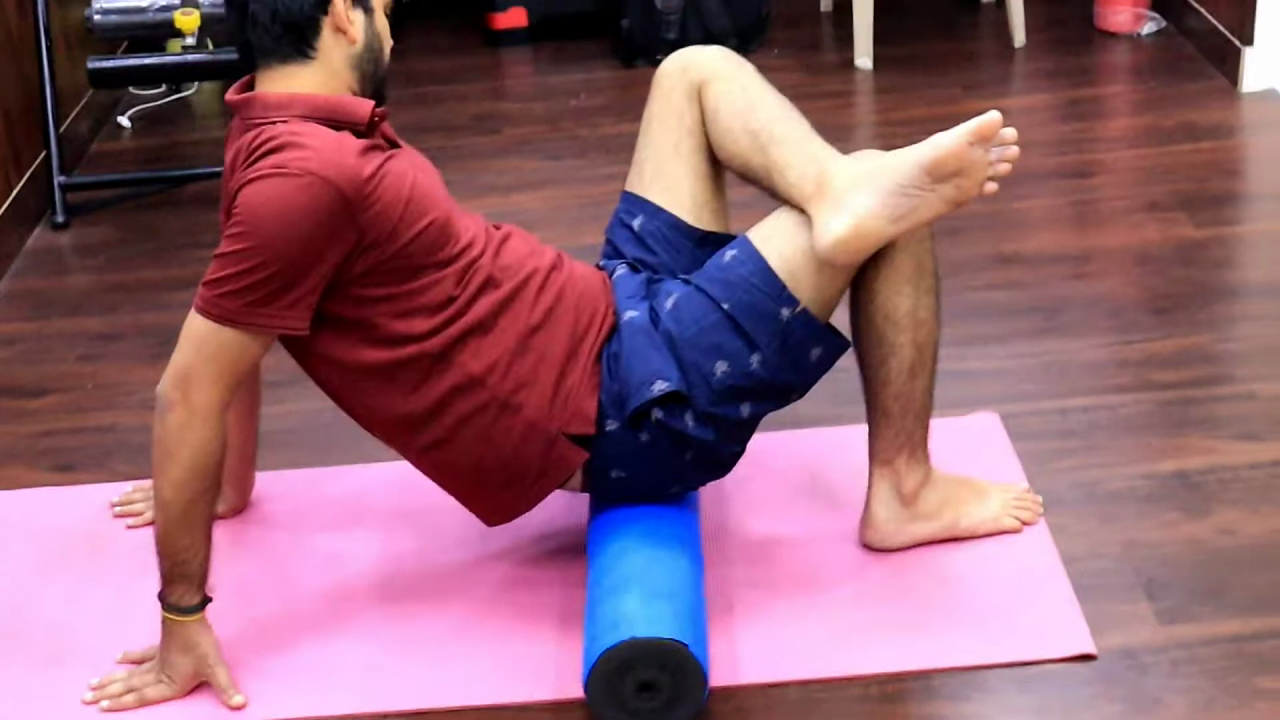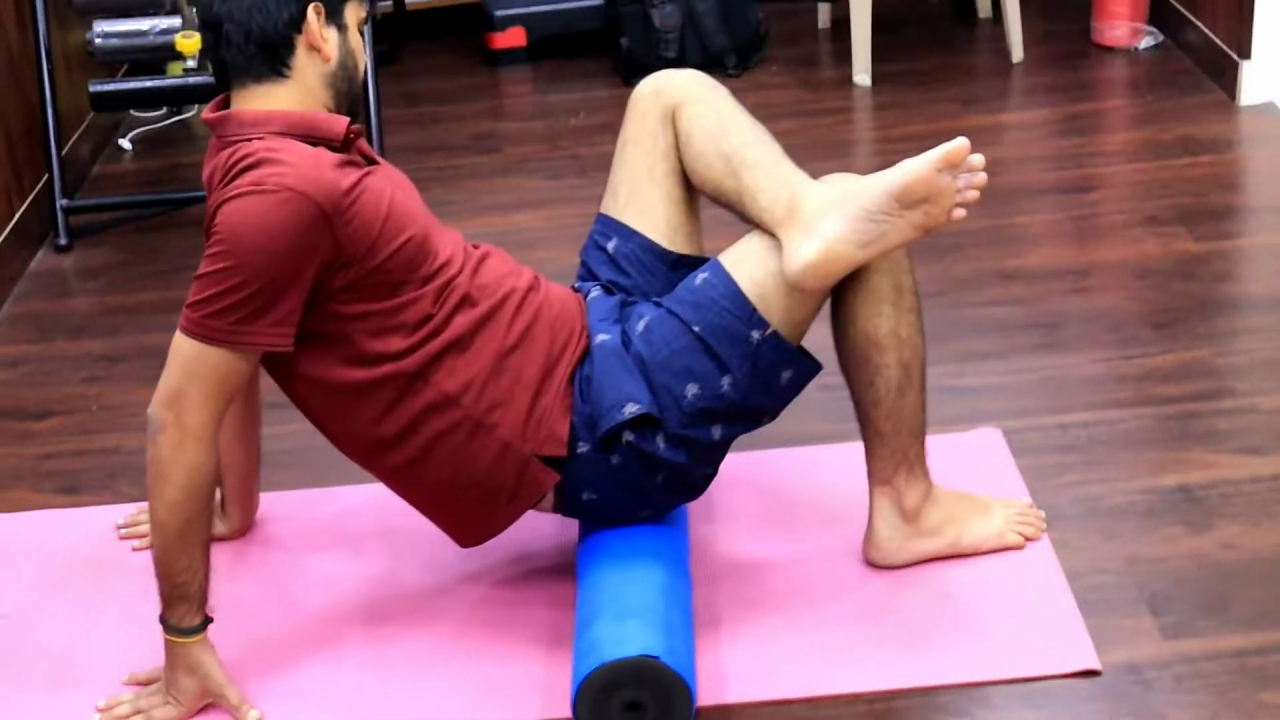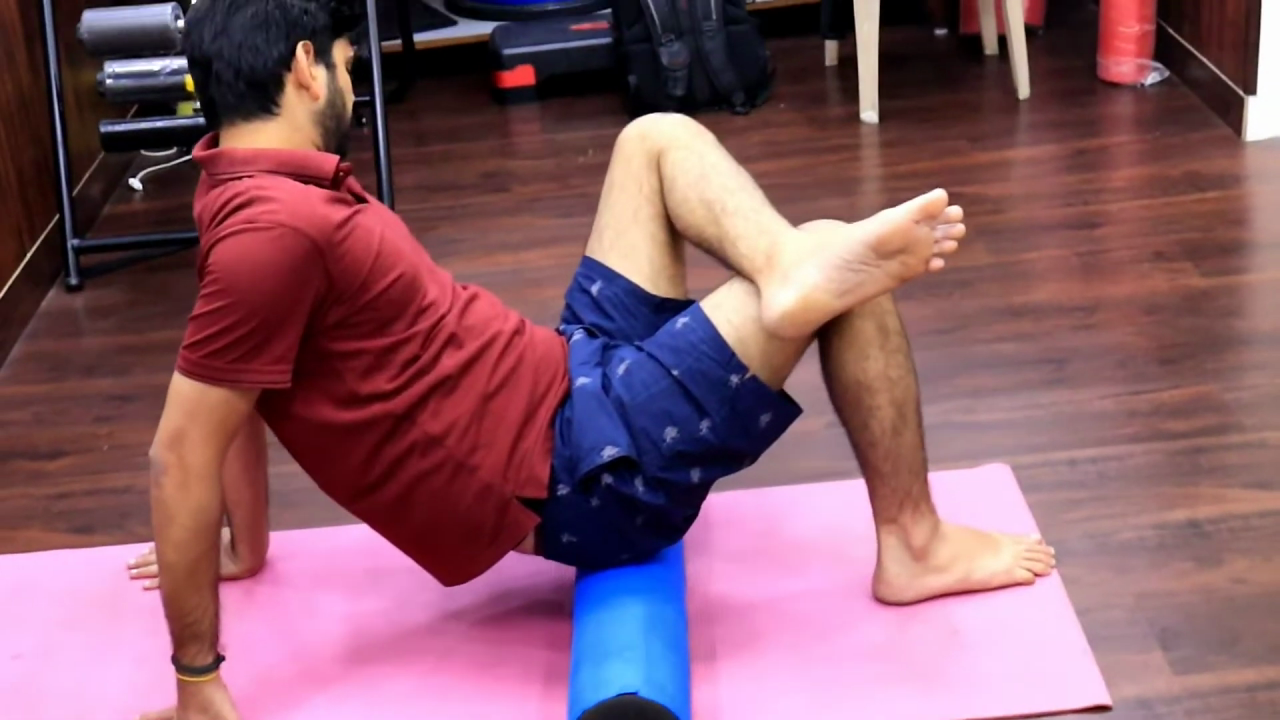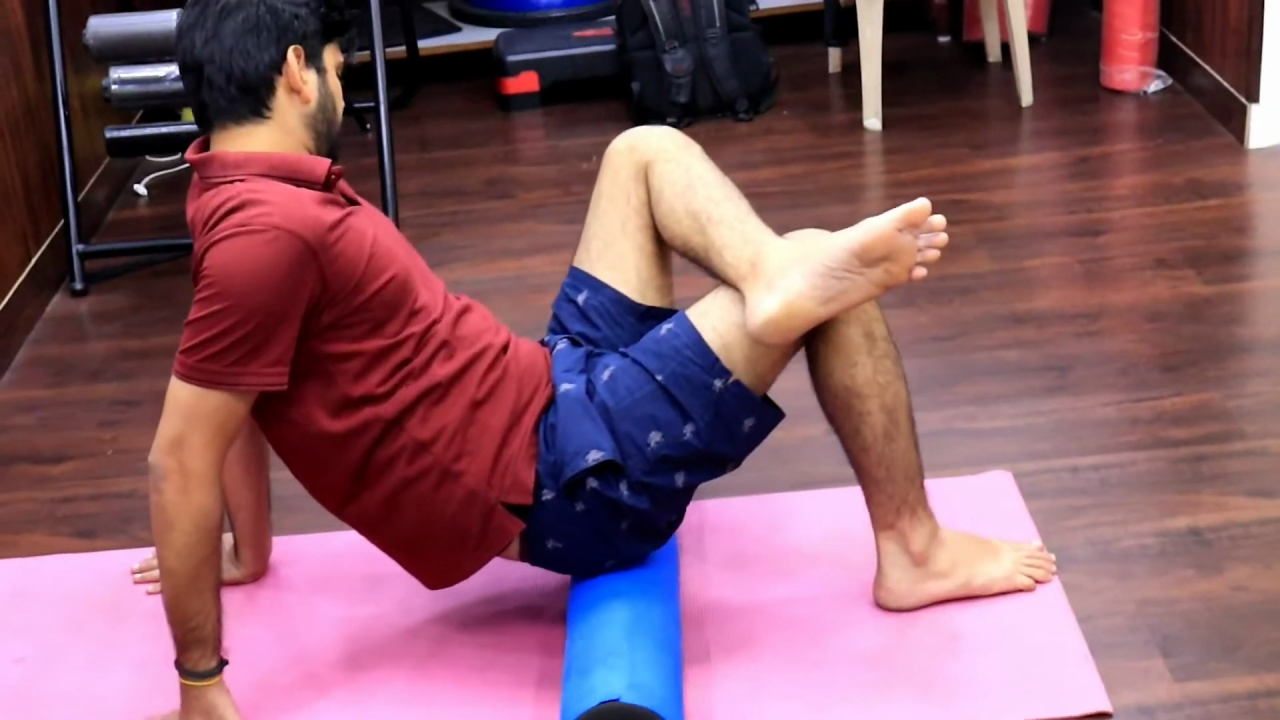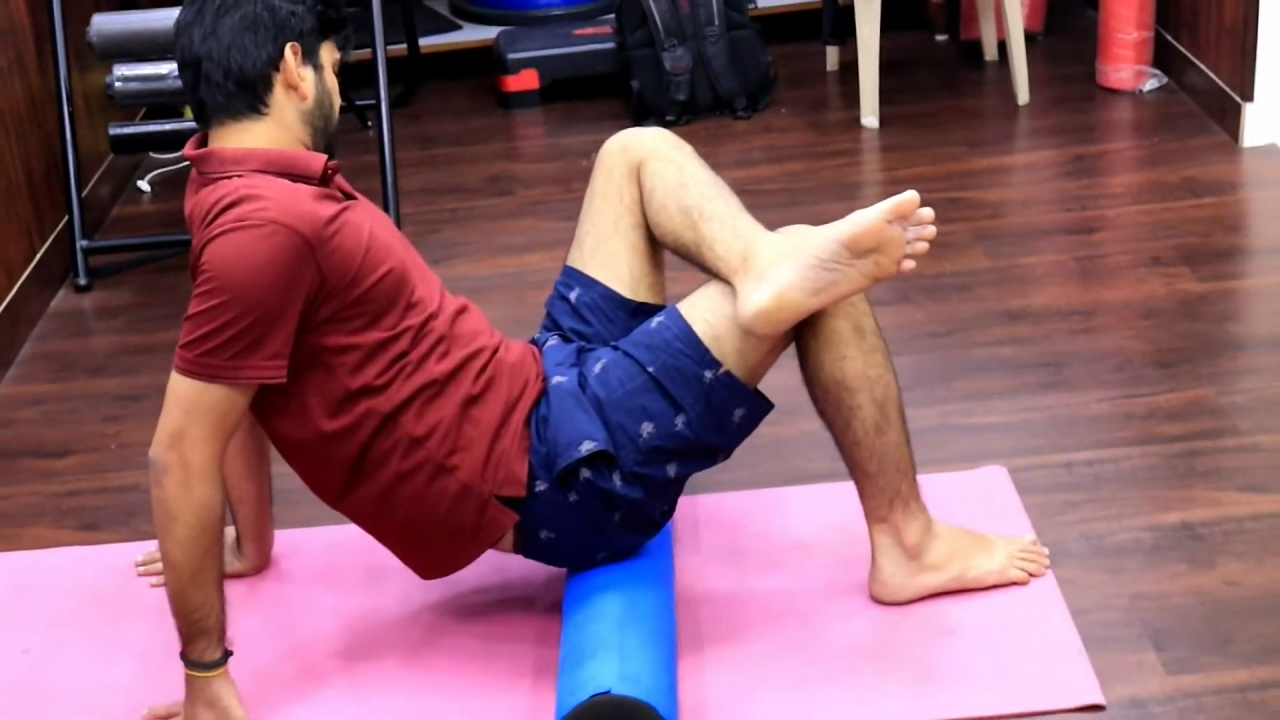
dt=0.2s
person 1, frame 1
left shoulder: (287, 128)
right shoulder: (306, 173)
left elbow: (234, 339)
right elbow: (190, 394)
left wrist: (231, 490)
right wrist: (182, 626)
left hip: (614, 311)
right hip: (627, 406)
right knee: (886, 197)
left ankle: (843, 199)
right ankle: (907, 491)
person 1, frame 2
left shoulder: (264, 148)
right shoulder: (285, 190)
left elbow: (229, 368)
right elbow: (178, 416)
left wrist: (234, 509)
left hip: (590, 336)
right hip: (600, 430)
left knee: (670, 96)
right knee: (860, 228)
left ankle: (810, 225)
right ankle: (908, 508)
person 1, frame 3
left shoulder: (257, 187)
right shoulder: (277, 228)
left elbow: (241, 401)
right elbow: (181, 457)
left wrist: (246, 546)
left hip: (577, 377)
right hip: (588, 471)
left knee: (657, 141)
right knee: (840, 270)
left ankle: (792, 277)
right ankle: (914, 546)
person 1, frame 4
left shoulder: (251, 193)
right shoulder: (270, 230)
left elbow: (244, 402)
right elbow: (180, 461)
left wrist: (250, 548)
left hip: (560, 387)
right hip: (567, 476)
left knee: (647, 151)
right knee: (826, 277)
left ankle: (772, 277)
right ankle: (915, 549)
person 1, frame 5
left shoulder: (247, 190)
right shoulder: (268, 225)
left elbow: (245, 398)
right elbow: (182, 455)
left wrist: (252, 543)
left hip: (551, 386)
right hip: (555, 471)
left knee: (638, 153)
right knee: (818, 279)
left ankle: (764, 272)
right ankle: (908, 541)
